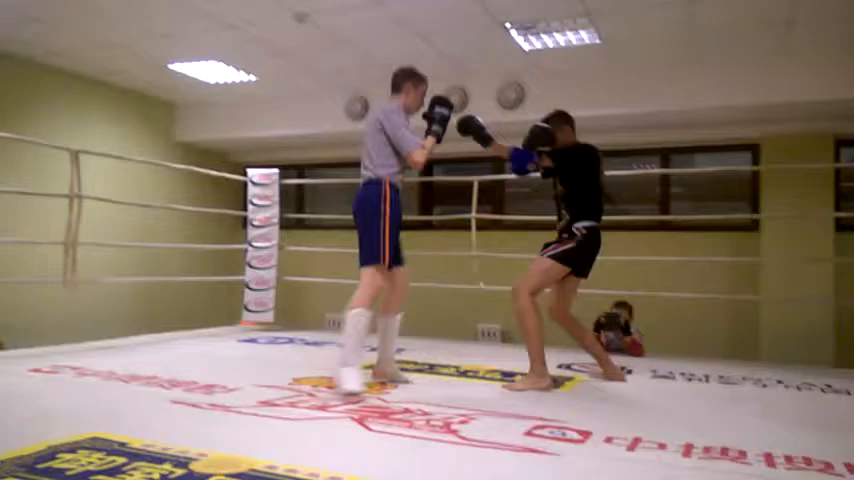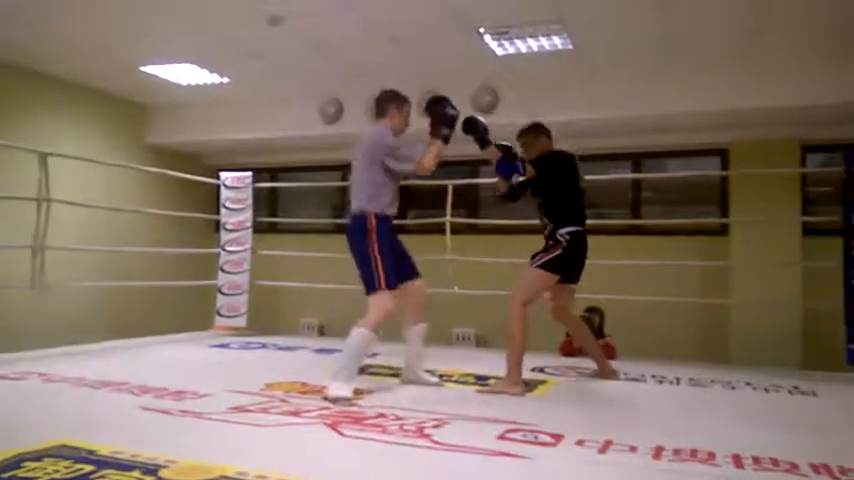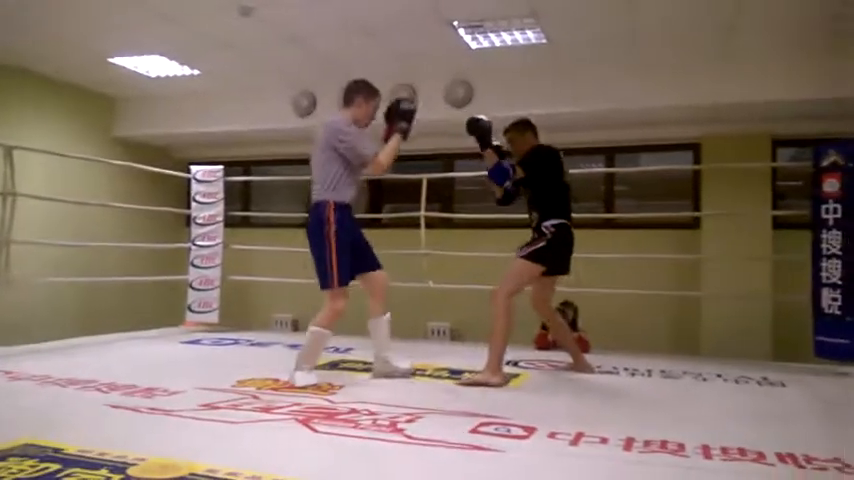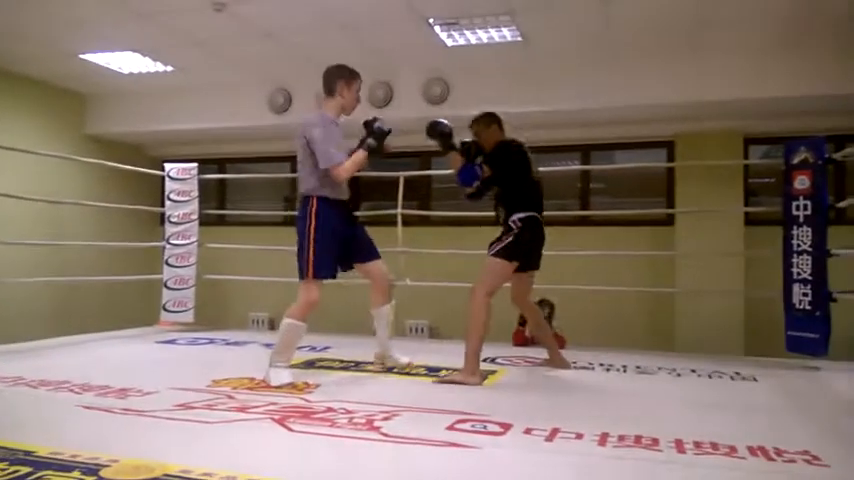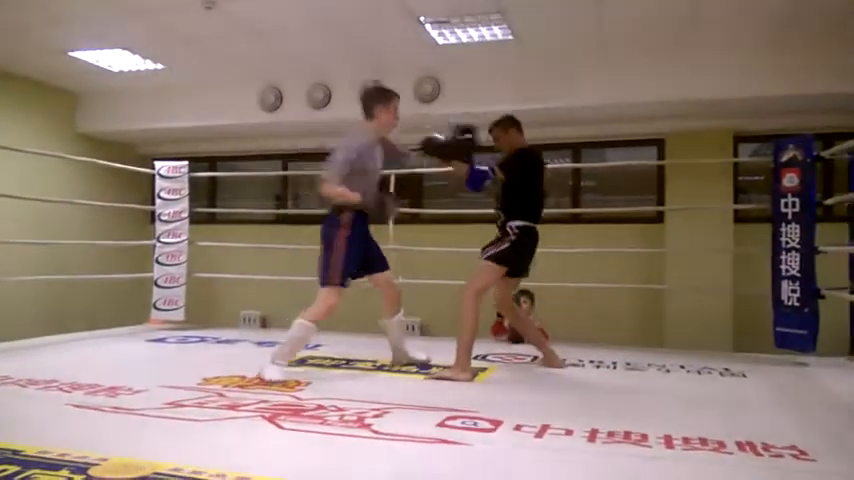
dt=0.3s
person 1, frame 1
left shoulder: (387, 118)
right shoulder: (391, 112)
left elbow: (404, 161)
right elbow: (417, 159)
left wrist: (431, 129)
right wrist: (436, 129)
left hip: (377, 198)
right hip: (380, 196)
left knee: (398, 285)
right knee: (373, 281)
left ankle: (384, 362)
right ankle: (348, 368)
person 1, frame 2
left shoulder: (376, 142)
right shoulder: (382, 138)
left elbow: (414, 163)
right elbow: (425, 167)
left wrist: (437, 130)
right wrist: (444, 132)
left hip: (380, 227)
right hip: (370, 226)
left knee: (417, 295)
right knee: (383, 306)
left ankle: (412, 370)
right ankle: (341, 380)
person 1, frame 3
left shoulder: (346, 132)
right shoulder: (340, 128)
left elbow: (371, 166)
right elbow: (380, 163)
left wrist: (393, 129)
right wrist: (402, 127)
left hip: (343, 218)
right hip: (329, 217)
left knee: (379, 286)
right knee: (337, 303)
left ankle: (383, 361)
right ankle: (302, 369)
person 1, frame 4
left shoulder: (332, 124)
right shoulder: (316, 125)
right elbow: (342, 172)
left wrist: (367, 145)
right wrist: (371, 143)
left hip: (342, 209)
right hip: (318, 210)
left knee: (381, 278)
right knee: (310, 296)
left ankle: (384, 352)
right ankle: (278, 365)
person 1, frame 5
left shoulder: (380, 143)
right shoulder: (357, 144)
left elbow: (407, 159)
right elbow: (328, 188)
right wrist: (368, 200)
left hip: (358, 226)
right hip: (343, 226)
left knee: (391, 289)
right knee: (327, 302)
left ankle: (400, 351)
right ankle: (277, 360)
person 2, frame 1
left shoulder: (583, 152)
right shoulder: (564, 159)
left elbow: (525, 162)
right elbow: (525, 164)
left wrist: (485, 139)
right wrist: (533, 145)
left hip: (579, 236)
right hip: (575, 238)
left knee: (522, 291)
right knee: (559, 310)
left ankle: (538, 374)
right ankle: (609, 367)
person 2, frame 2
left shoulder: (559, 159)
right shoulder: (544, 173)
left elbow: (513, 171)
right elbow: (507, 193)
left wrist: (484, 142)
right wrist: (505, 165)
left hip: (565, 242)
right hip: (567, 244)
left knee: (518, 301)
right knee: (561, 310)
left ankle: (512, 380)
right ankle: (604, 366)
person 2, frame 3
left shoulder: (543, 154)
right shoulder: (533, 167)
left elbow: (501, 178)
right elbow: (503, 197)
left wrist: (485, 144)
right wrist: (498, 160)
left hip: (551, 234)
right hip: (553, 236)
left knee: (502, 292)
right knee: (541, 304)
left ankle: (493, 370)
right ankle: (579, 361)
person 2, frame 4
left shoulder: (508, 148)
right shoulder: (501, 160)
left elbow: (469, 179)
right elbow: (473, 192)
left wrist: (448, 147)
right wrist: (467, 157)
left hip: (521, 228)
right hip: (527, 231)
left knee: (481, 291)
right knee: (521, 299)
left ankle: (471, 370)
right ankle: (556, 356)
person 2, frame 5
left shoulder: (526, 156)
right shoulder: (527, 161)
left elbow: (479, 180)
left wrist: (451, 159)
left hip: (516, 235)
right hip: (522, 237)
left knee: (472, 291)
right knee: (502, 301)
left ankle: (461, 366)
right ankle: (550, 356)
